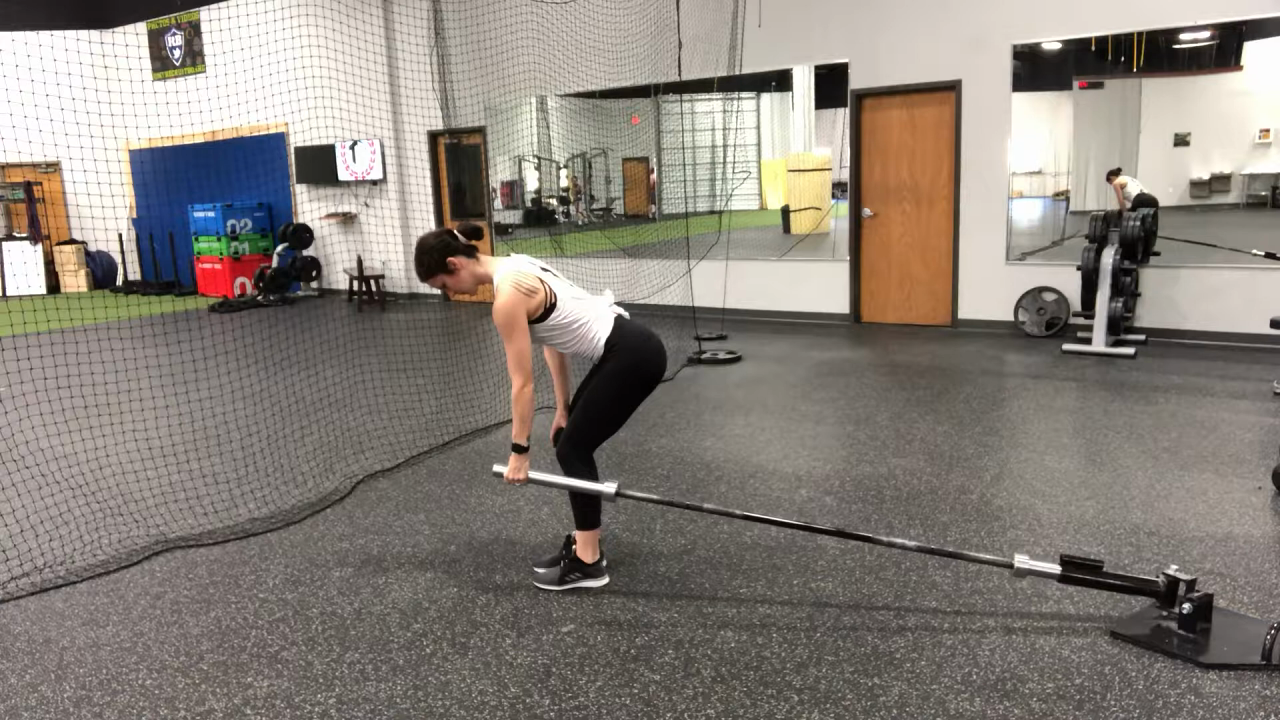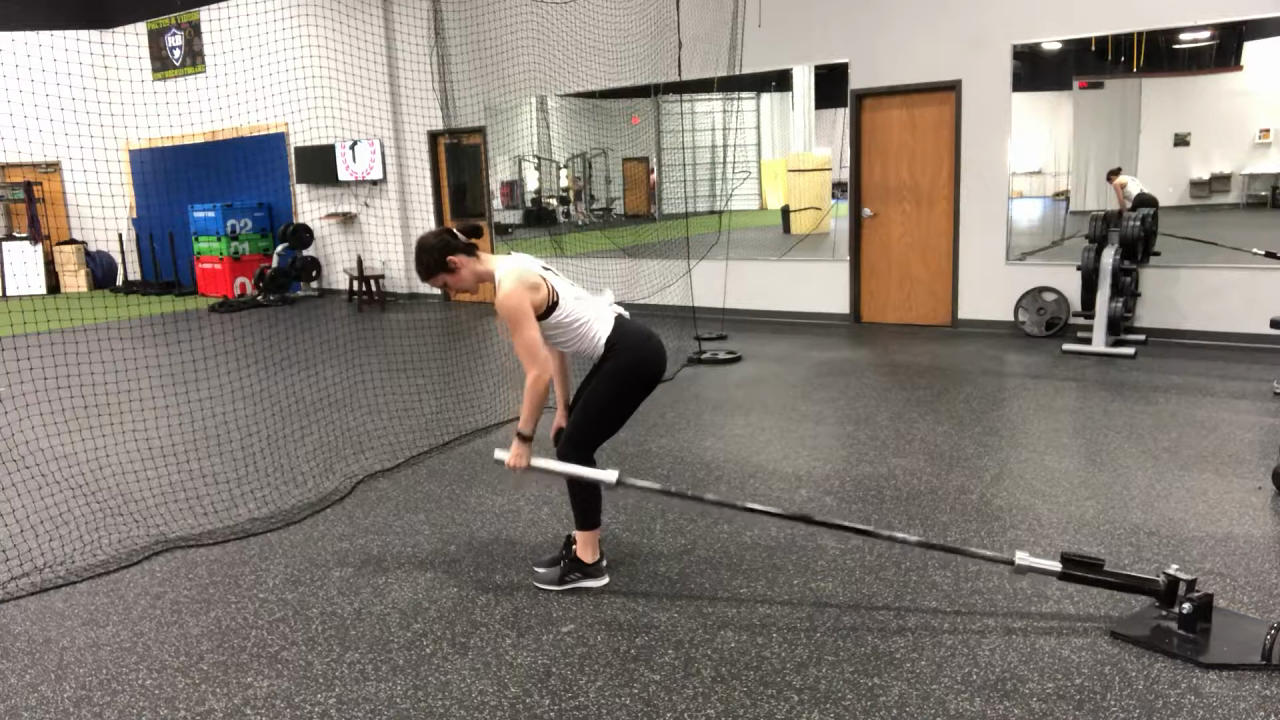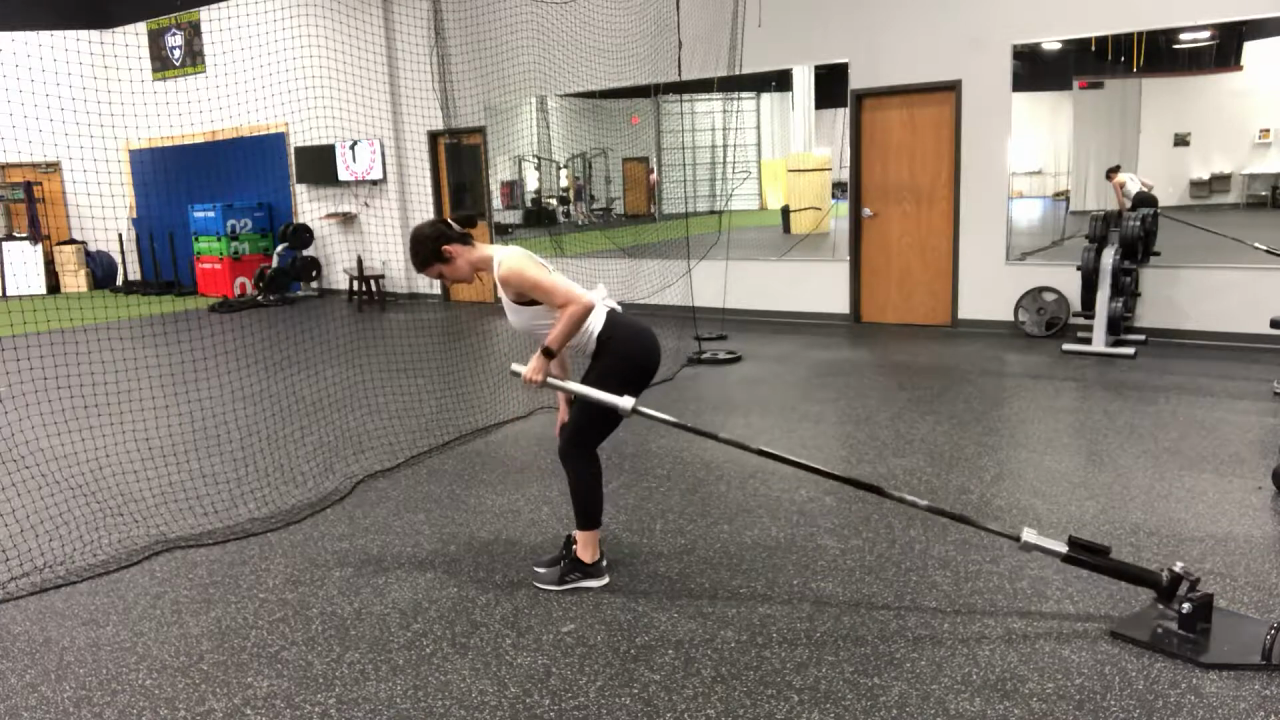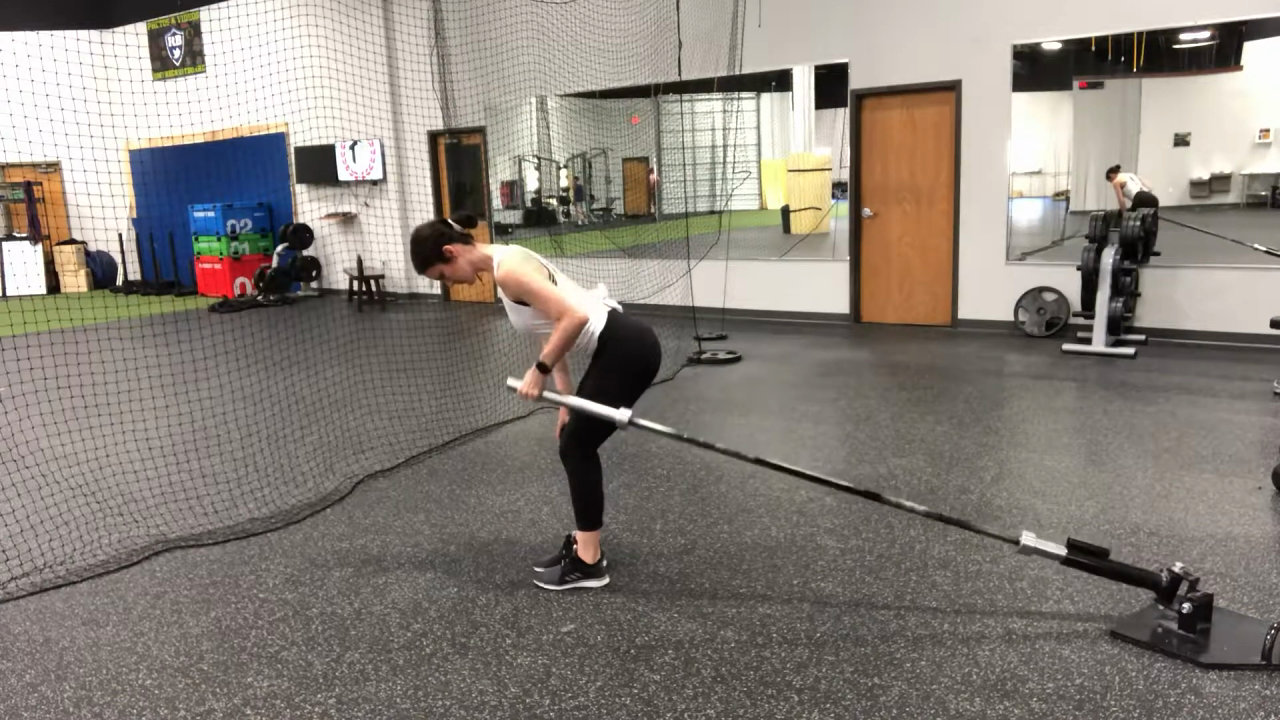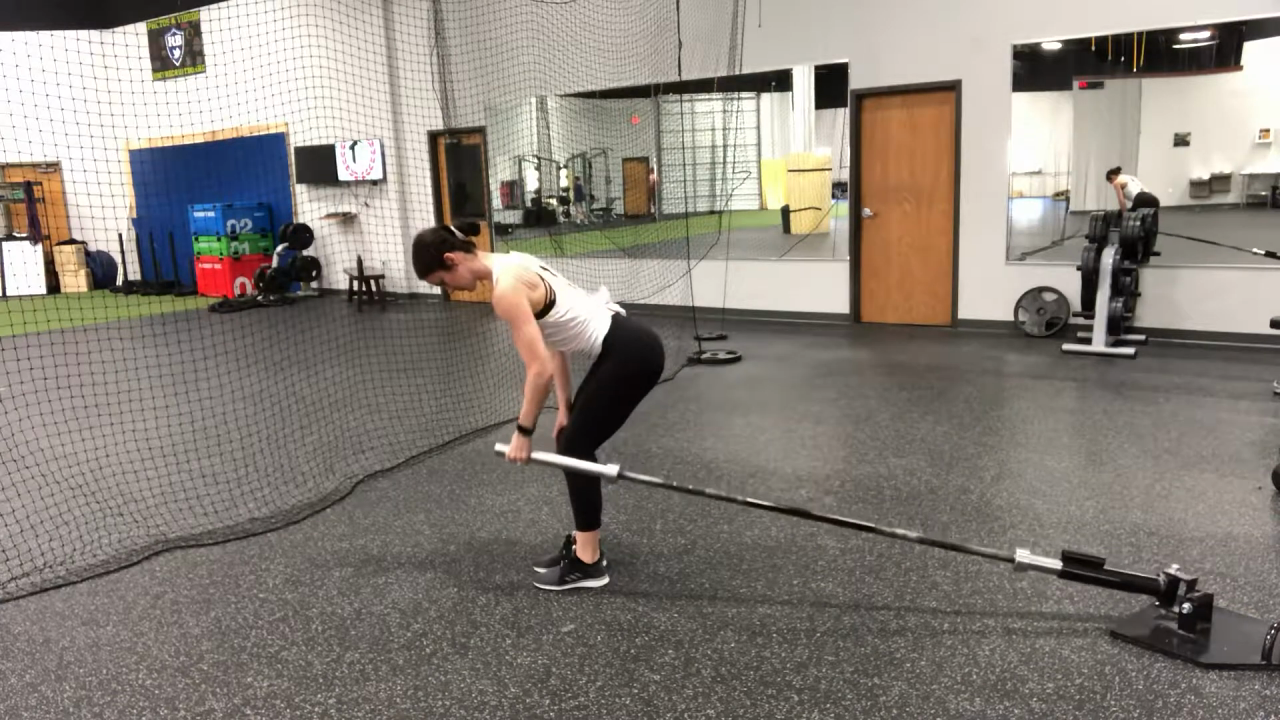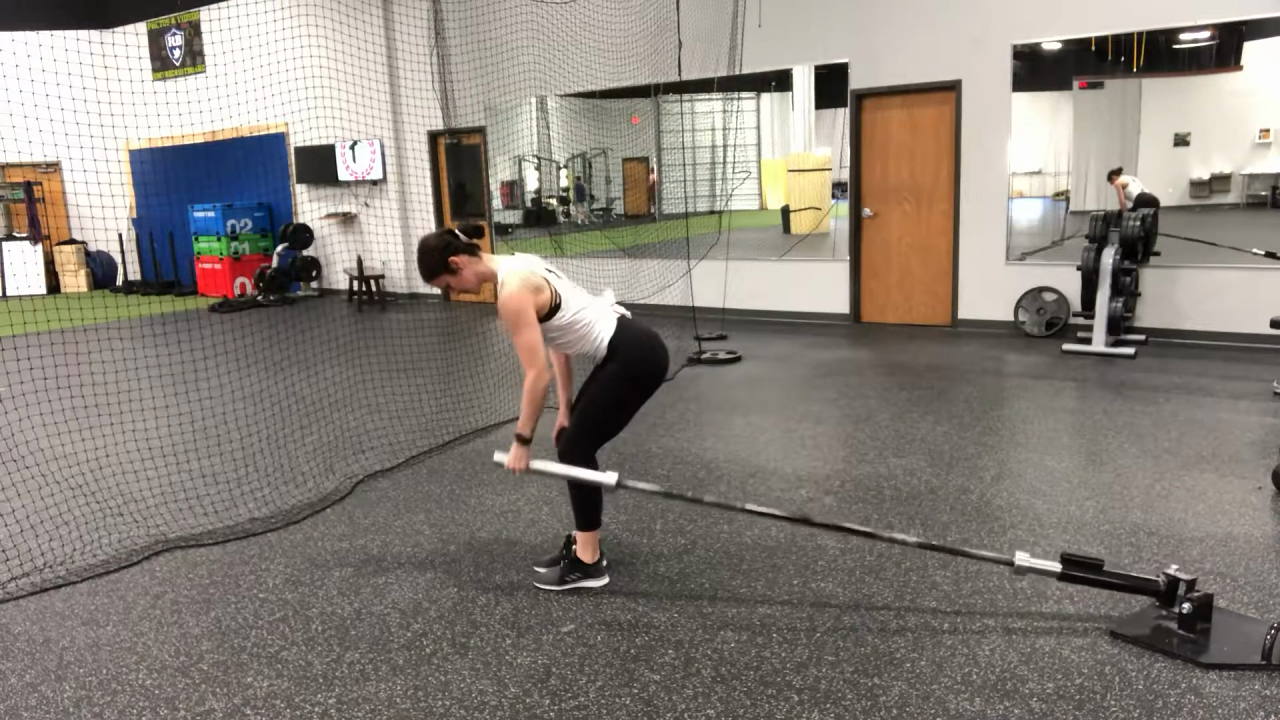
dt=0.4s
person 1, frame 1
left shoulder: (508, 295)
right shoulder: (515, 268)
left elbow: (523, 383)
left wrist: (519, 451)
right wrist: (563, 409)
left hip: (634, 356)
right hip: (623, 348)
left knee: (573, 449)
right knee: (568, 440)
left ankle: (588, 563)
right ankle: (583, 544)
person 1, frame 2
left shoulder: (510, 291)
right shoulder: (514, 267)
left elbow: (538, 374)
right elbow: (553, 339)
left wrist: (523, 439)
right wrist: (563, 408)
left hip: (633, 356)
right hip: (622, 349)
left knee: (574, 449)
right knee: (569, 441)
left ankle: (588, 562)
right ankle: (583, 542)
person 1, frame 3
left shoulder: (509, 268)
right shoulder: (506, 264)
left elbow: (581, 305)
right elbow: (555, 325)
left wrist: (543, 357)
right wrist: (565, 400)
left hip: (627, 349)
right hip: (617, 346)
left knee: (576, 447)
right knee: (573, 442)
left ankle: (588, 562)
right ankle: (583, 544)
person 1, frame 4
left shoulder: (508, 270)
right shoulder: (507, 263)
left elbow: (574, 317)
right elbow: (554, 329)
left wrist: (538, 371)
right wrist: (566, 402)
left hip: (627, 350)
right hip: (618, 346)
left knee: (576, 448)
right knee: (575, 443)
left ankle: (589, 563)
right ankle: (583, 544)
person 1, frame 5
left shoulder: (507, 289)
right shoulder: (512, 266)
left elbow: (541, 370)
left wrist: (523, 433)
right wrist: (565, 407)
left hip: (632, 354)
right hip: (622, 347)
left knee: (576, 449)
right knee: (571, 444)
left ankle: (588, 562)
right ankle: (583, 544)
person 1, frame 6
left shoulder: (512, 292)
right shoulder: (517, 267)
left elbow: (538, 376)
left wrist: (521, 441)
right wrist: (566, 408)
left hip: (636, 357)
right hip: (623, 350)
left knee: (575, 449)
right knee: (572, 443)
left ankle: (588, 562)
right ankle: (582, 545)
